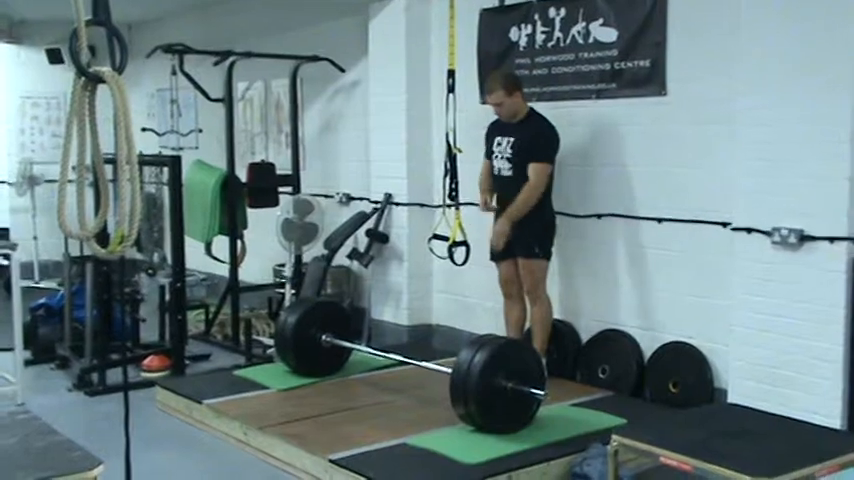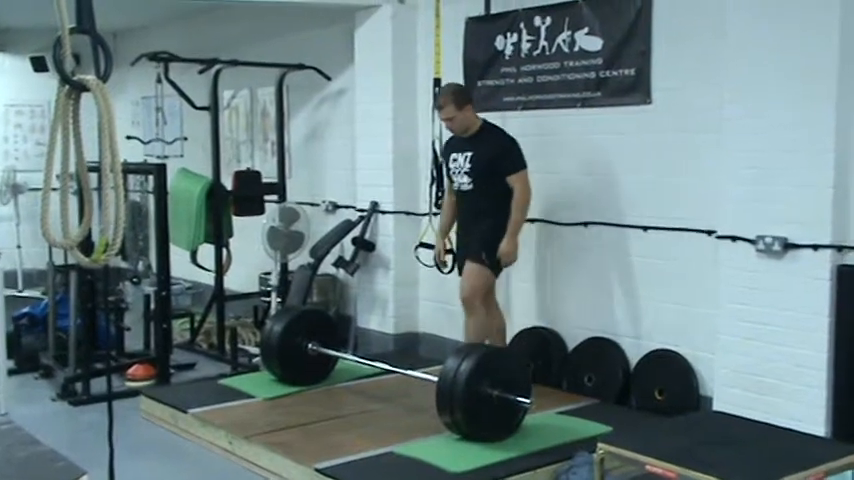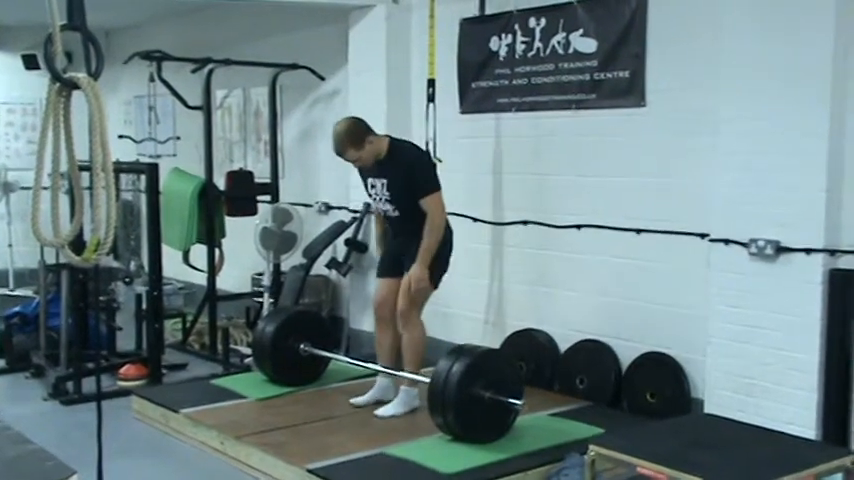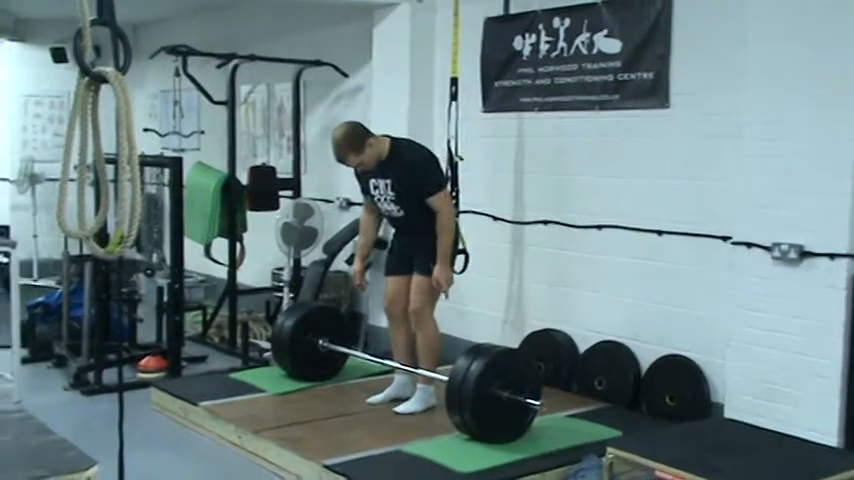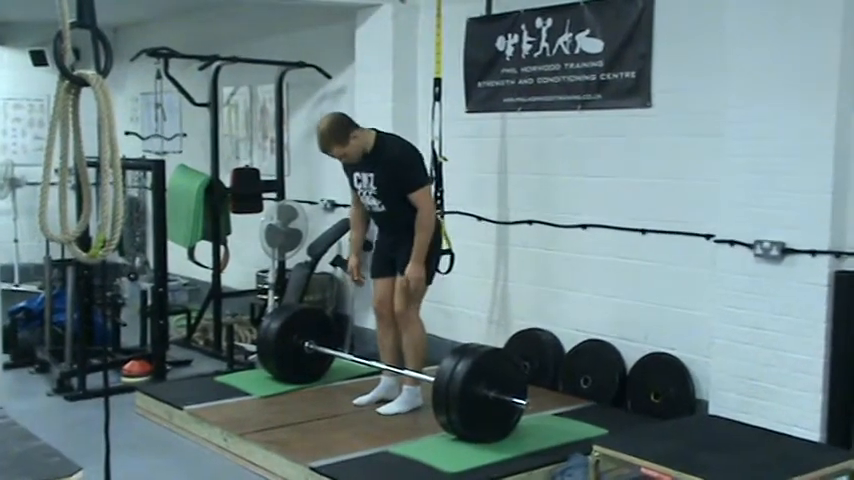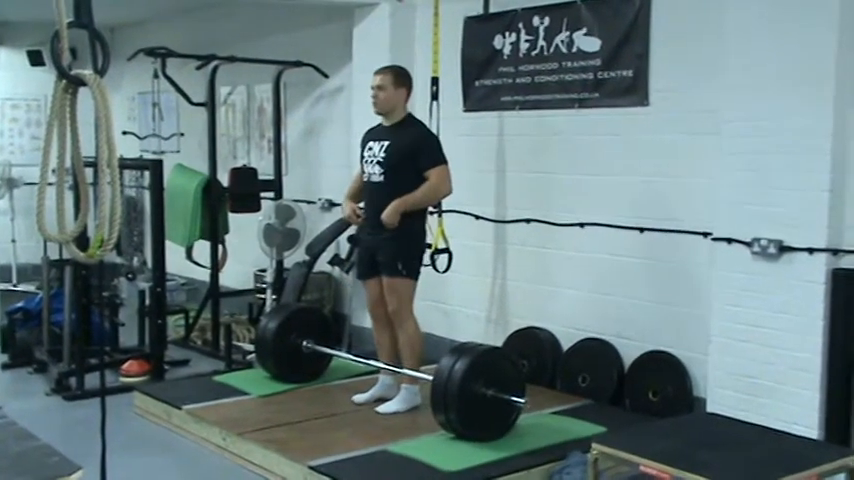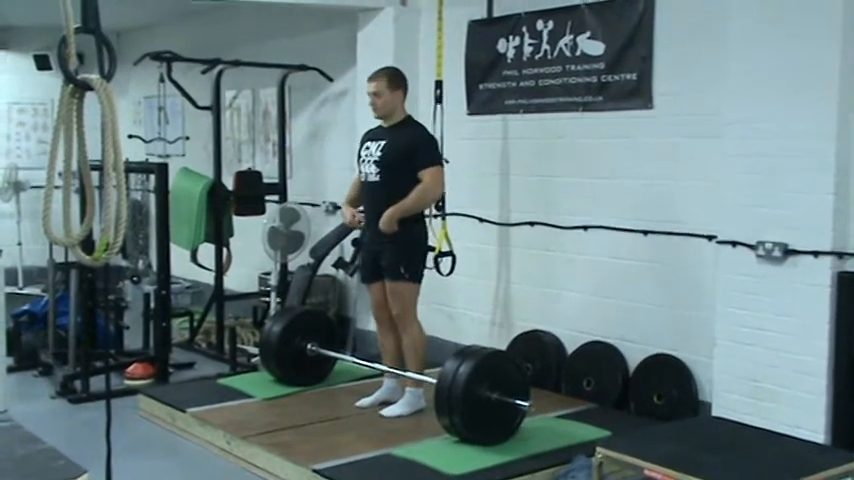
dt=0.7s
person 1, frame 1
left shoulder: (541, 131)
right shoulder: (495, 129)
left elbow: (537, 184)
right elbow: (488, 171)
left wrist: (508, 220)
right wrist: (485, 196)
left hip: (533, 223)
right hip: (505, 222)
left knee: (534, 291)
right knee: (510, 290)
person 1, frame 2
left shoulder: (498, 142)
right shoulder: (450, 146)
left elbow: (521, 189)
left wrist: (511, 237)
right wrist: (441, 236)
left hip: (492, 230)
right hip: (466, 230)
left knee: (469, 295)
right knee: (483, 302)
person 1, frame 3
left shoulder: (412, 161)
right shoulder: (367, 165)
left elbow: (437, 214)
left wrist: (421, 264)
right wrist: (381, 248)
left hip: (429, 242)
right hip: (398, 240)
left knee: (406, 311)
right knee: (382, 309)
left ankle: (409, 392)
right ankle: (385, 384)
person 1, frame 4
left shoulder: (416, 160)
right shoulder: (364, 166)
left elbow: (445, 211)
right elbow: (370, 211)
left wrist: (443, 263)
right wrist: (360, 258)
left hip: (433, 239)
right hip: (403, 238)
left knee: (419, 310)
right knee: (393, 308)
left ankle: (425, 390)
right ankle: (403, 382)
person 1, frame 5
left shoulder: (400, 155)
right shoulder: (351, 160)
left elbow: (426, 209)
right elbow: (359, 206)
left wrist: (417, 261)
right wrist: (354, 252)
left hip: (419, 239)
right hip: (387, 238)
left knee: (404, 310)
right knee: (383, 310)
left ankle: (412, 390)
right ankle: (389, 383)
person 1, frame 6
left shoulder: (418, 135)
right shoulder: (371, 135)
left elbow: (442, 185)
left wrist: (399, 205)
right wrist: (349, 200)
left hip: (402, 236)
right hip: (370, 235)
left knee: (399, 312)
right knee: (377, 312)
left ankle: (410, 389)
right ankle: (387, 382)
person 1, frame 7
left shoulder: (417, 137)
right shoulder: (370, 137)
left elbow: (434, 187)
right elbow: (362, 179)
left wrist: (394, 214)
right wrist: (349, 205)
left hip: (403, 238)
right hip: (372, 238)
left knee: (403, 316)
right knee: (382, 316)
left ankle: (415, 392)
right ankle: (392, 385)
